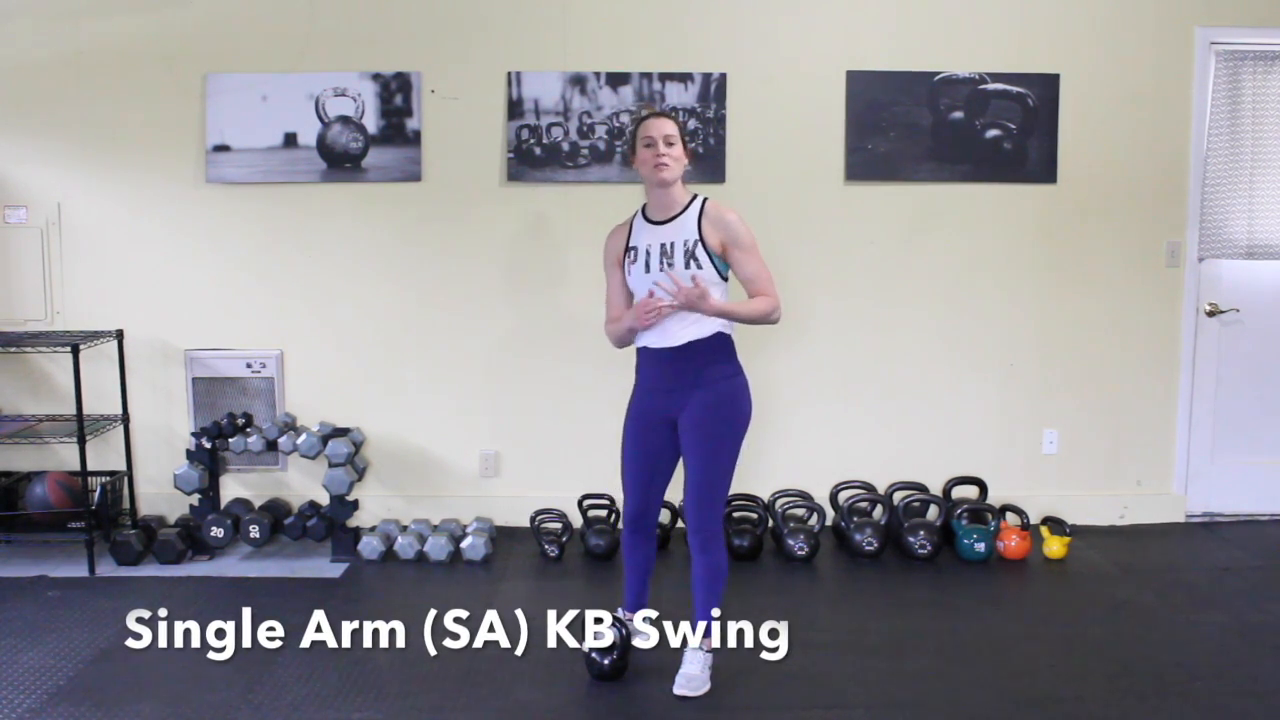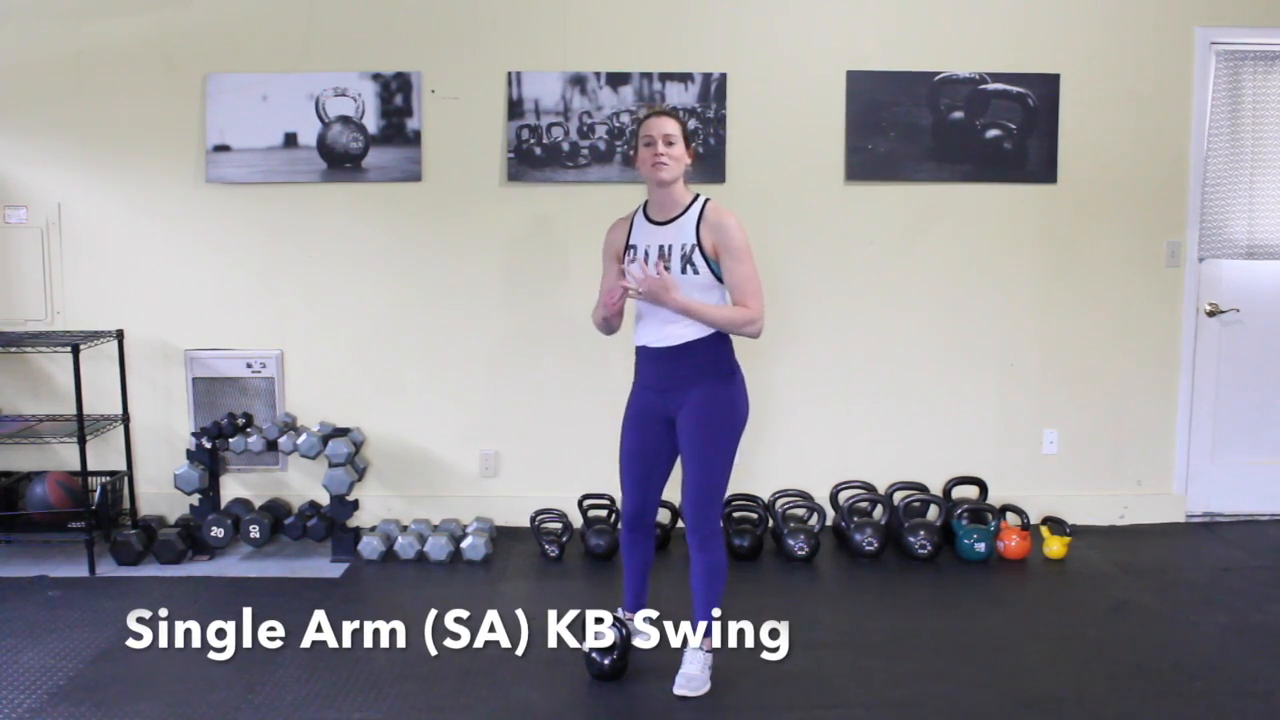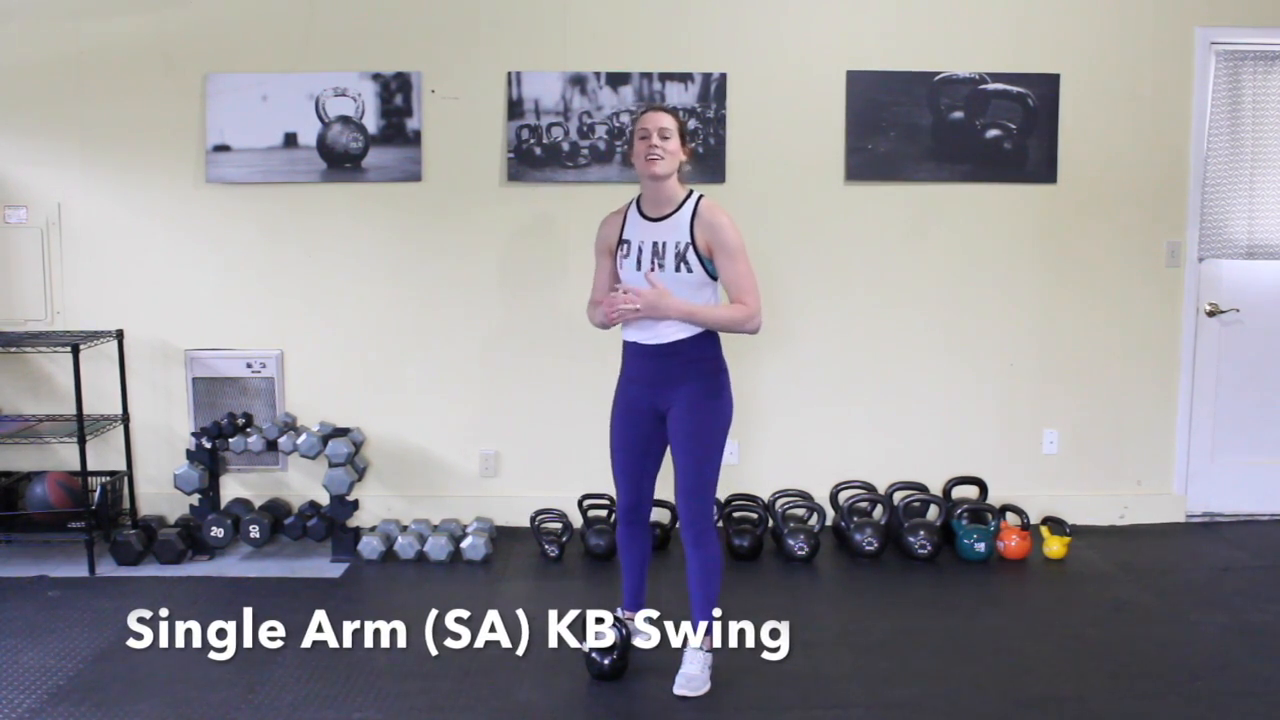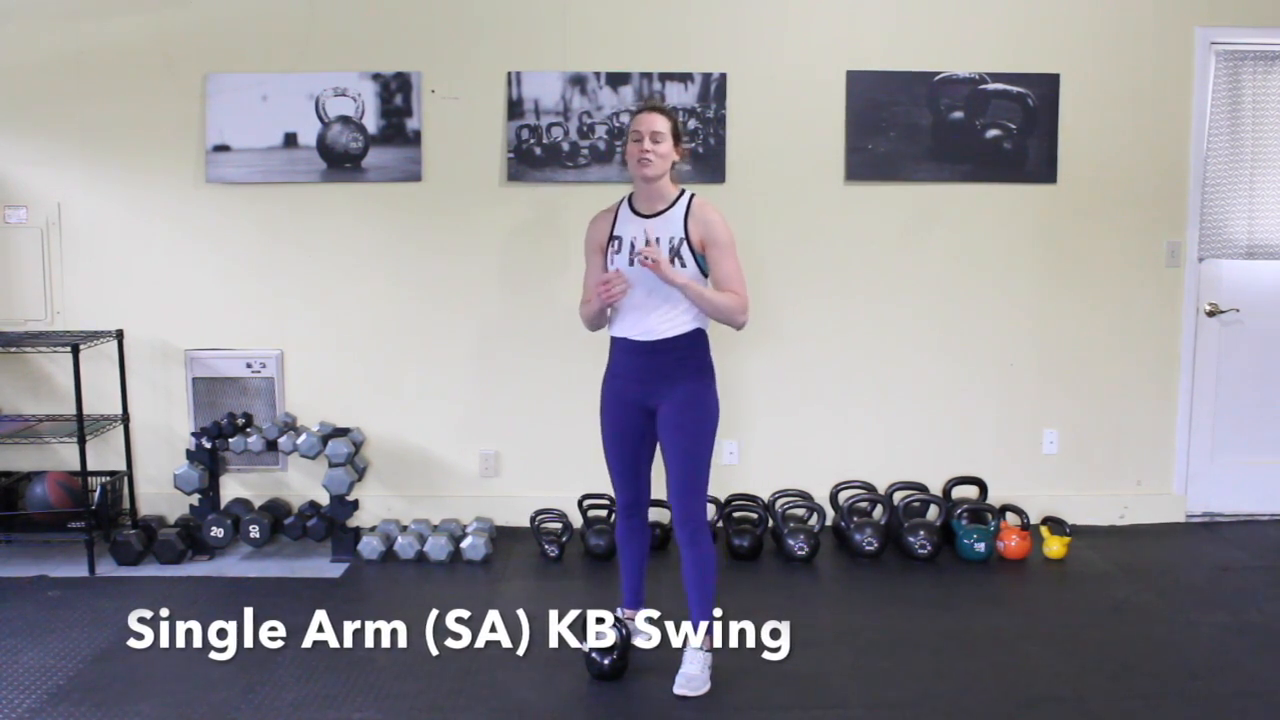
dt=0.3s
person 1, frame 1
left shoulder: (719, 220)
right shoulder: (621, 238)
left elbow: (770, 307)
right elbow: (615, 334)
left wrist: (708, 304)
right wrist: (633, 320)
left hip: (714, 382)
right hip: (651, 386)
left knee: (702, 521)
right knee: (637, 513)
left ankle: (701, 647)
right ankle: (630, 619)
person 1, frame 2
left shoulder: (717, 222)
right shoulder: (621, 232)
left elbow: (752, 320)
right elbow: (607, 324)
left wrist: (673, 298)
right wrist: (607, 306)
left hip: (710, 383)
right hip: (650, 383)
left knee: (701, 519)
right knee: (635, 511)
left ankle: (701, 648)
right ankle: (631, 620)
person 1, frame 3
left shoulder: (711, 221)
right shoulder: (614, 225)
left elbow: (751, 317)
right elbow: (596, 308)
left wrist: (674, 307)
right wrist: (609, 311)
left hip: (698, 379)
right hip: (636, 378)
left knee: (694, 514)
right knee: (630, 506)
left ankle: (700, 647)
right ankle: (631, 619)
person 1, frame 4
left shoulder: (703, 217)
right shoulder: (604, 223)
left elbow: (738, 312)
right elbow: (589, 319)
left wrist: (674, 276)
right wrist: (600, 301)
left hip: (686, 374)
right hip: (624, 375)
left knee: (688, 512)
right knee: (629, 504)
left ankle: (700, 646)
right ankle: (631, 616)
